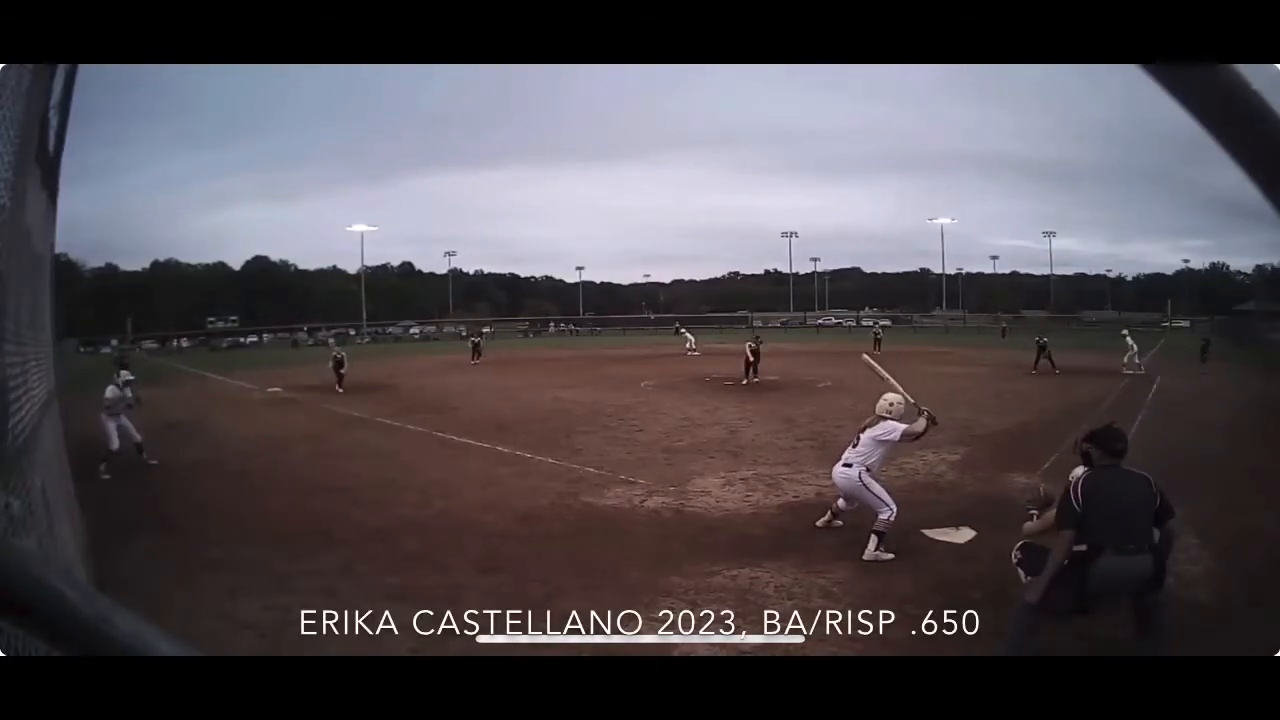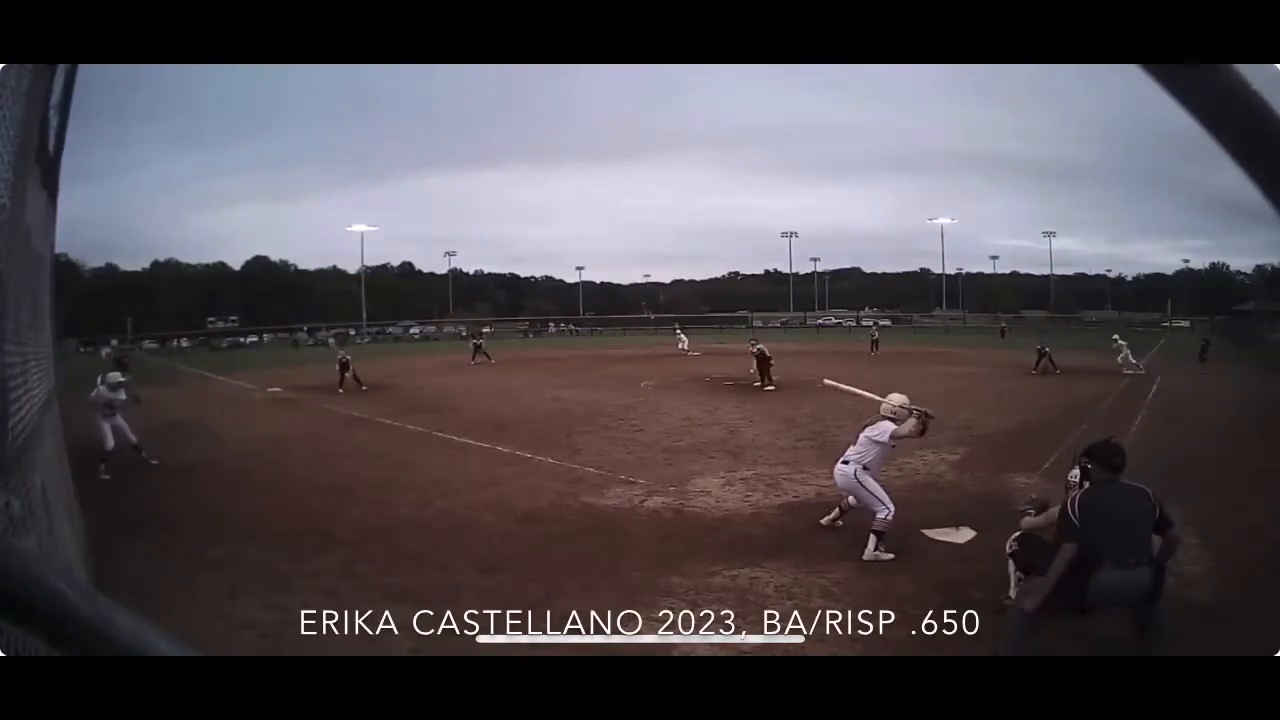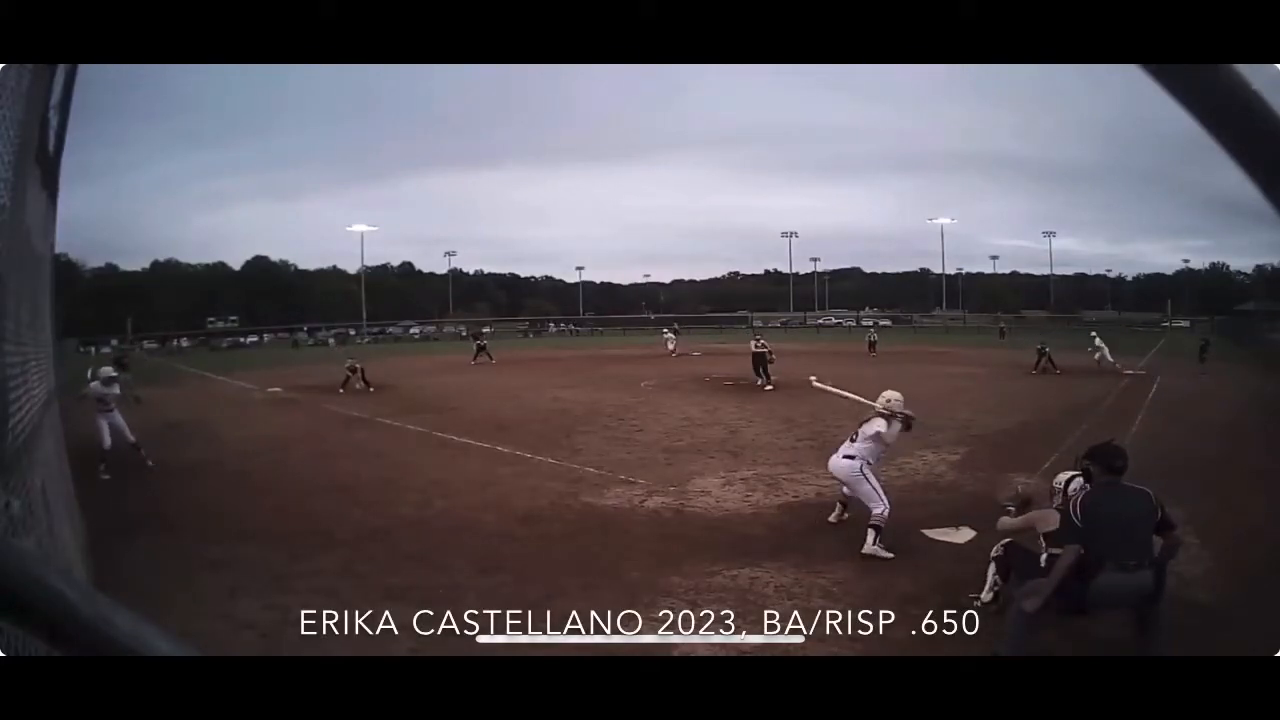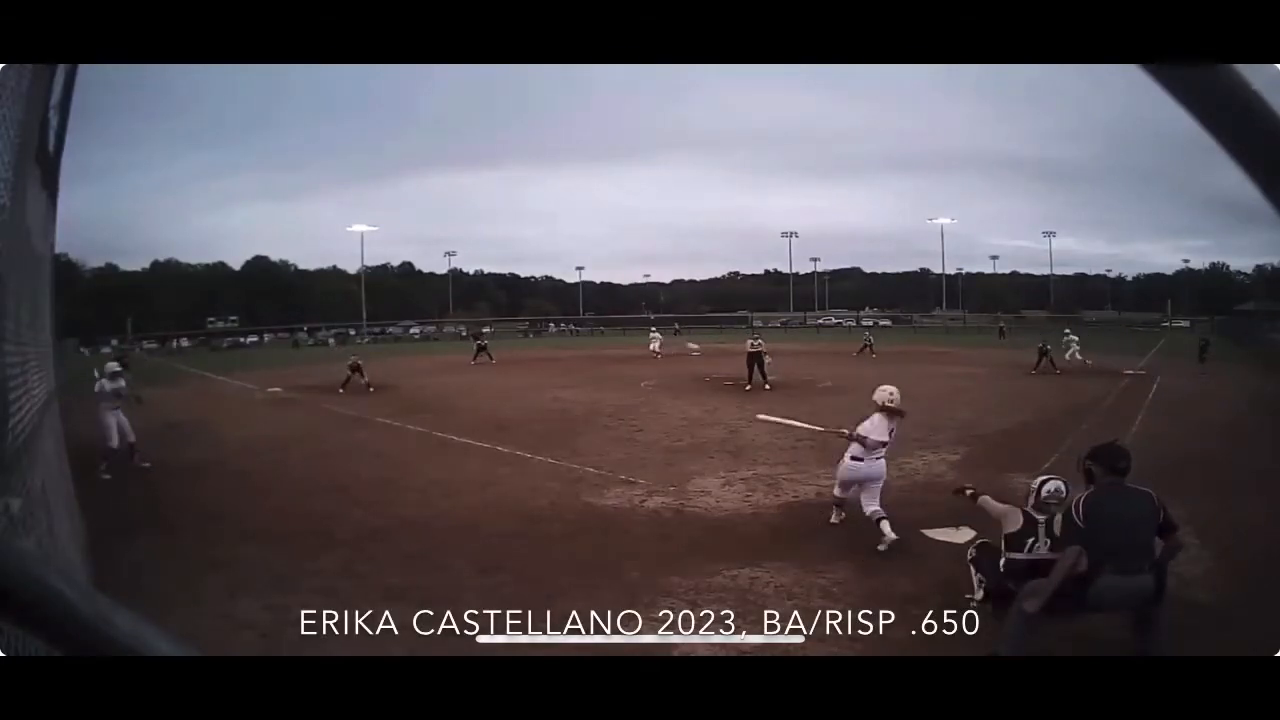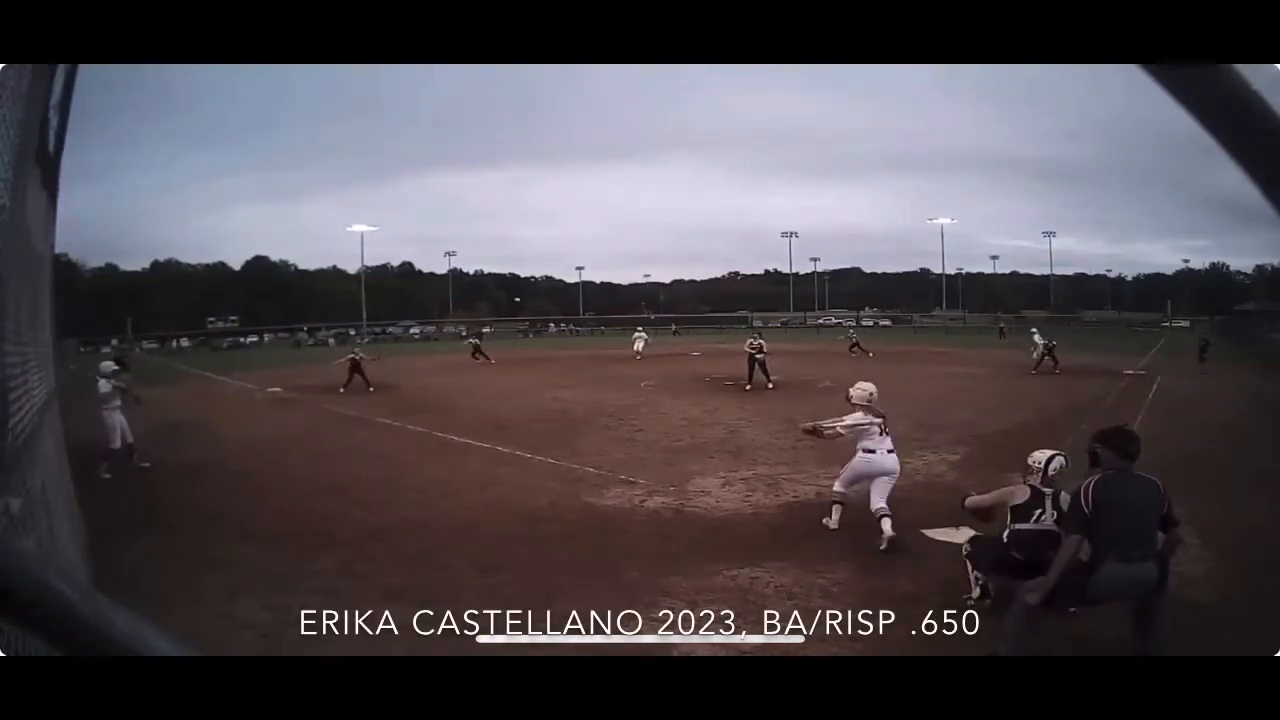
dt=0.3s
person 1, frame 1
left shoulder: (1081, 485)
right shoulder: (1146, 483)
left elbow: (1065, 540)
right elbow: (1167, 532)
left wrist: (1040, 586)
right wrist: (1158, 567)
left hip: (1101, 567)
right hip: (1144, 568)
left knee: (1034, 598)
right knee: (1147, 600)
left ankle: (1016, 651)
person 1, frame 2
left shoulder: (1078, 500)
right shoulder: (1145, 495)
left elbow: (1067, 554)
right elbow: (1171, 539)
left wrist: (1038, 596)
left hip: (1100, 584)
right hip: (1143, 583)
left knee: (1028, 594)
left ankle: (1011, 652)
right ankle: (1151, 649)
person 1, frame 3
left shoulder: (1081, 502)
right shoulder: (1147, 497)
left elbow: (1070, 556)
right elbow: (1174, 540)
left wrist: (1039, 597)
left hip: (1101, 587)
right hip: (1145, 586)
left knee: (1028, 596)
left ankle: (1010, 651)
right ankle: (1150, 648)
person 1, frame 4
left shoulder: (1083, 504)
right shoulder: (1149, 499)
left elbow: (1070, 557)
right elbow: (1175, 543)
left wrist: (1040, 598)
left hip: (1101, 589)
right hip: (1146, 588)
left knee: (1029, 595)
left ankle: (1008, 652)
right ankle: (1150, 650)
person 1, frame 5
left shoulder: (1092, 488)
right shoulder: (1155, 487)
left elbow: (1072, 545)
right elbow: (1174, 537)
left wrist: (1041, 590)
left hip: (1105, 577)
right hip: (1148, 577)
left knee: (1031, 594)
left ankle: (1007, 652)
